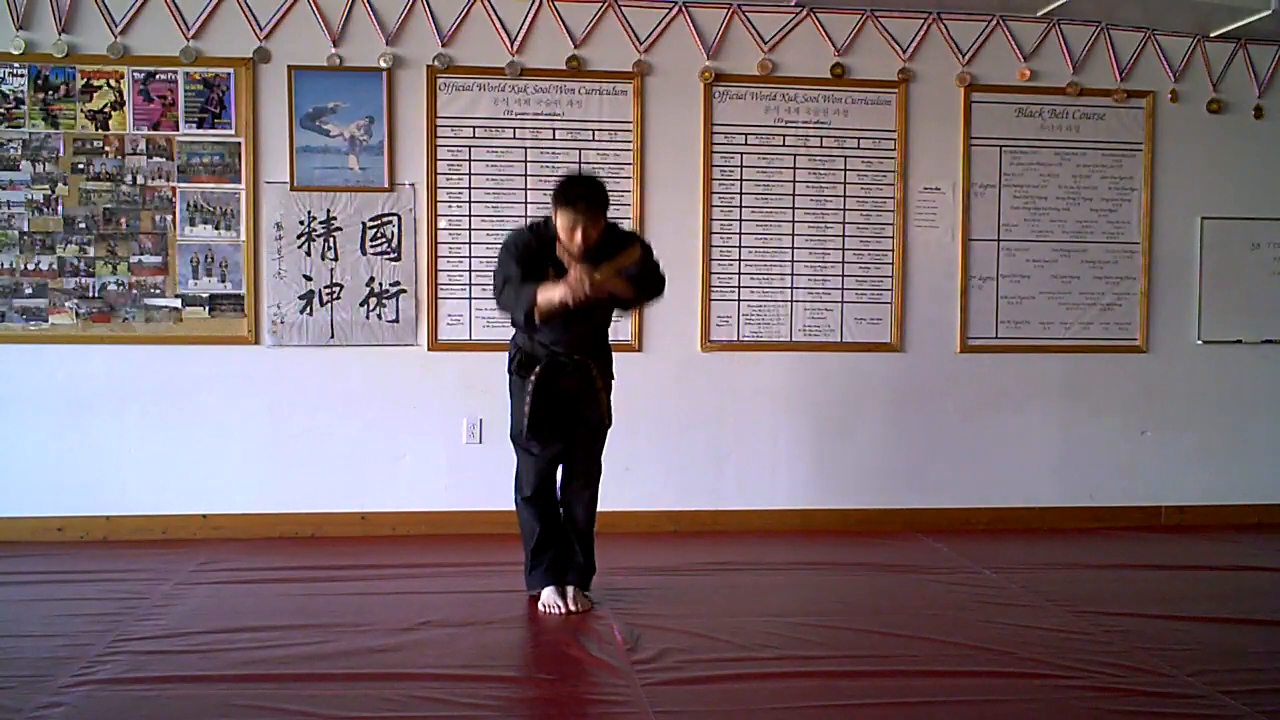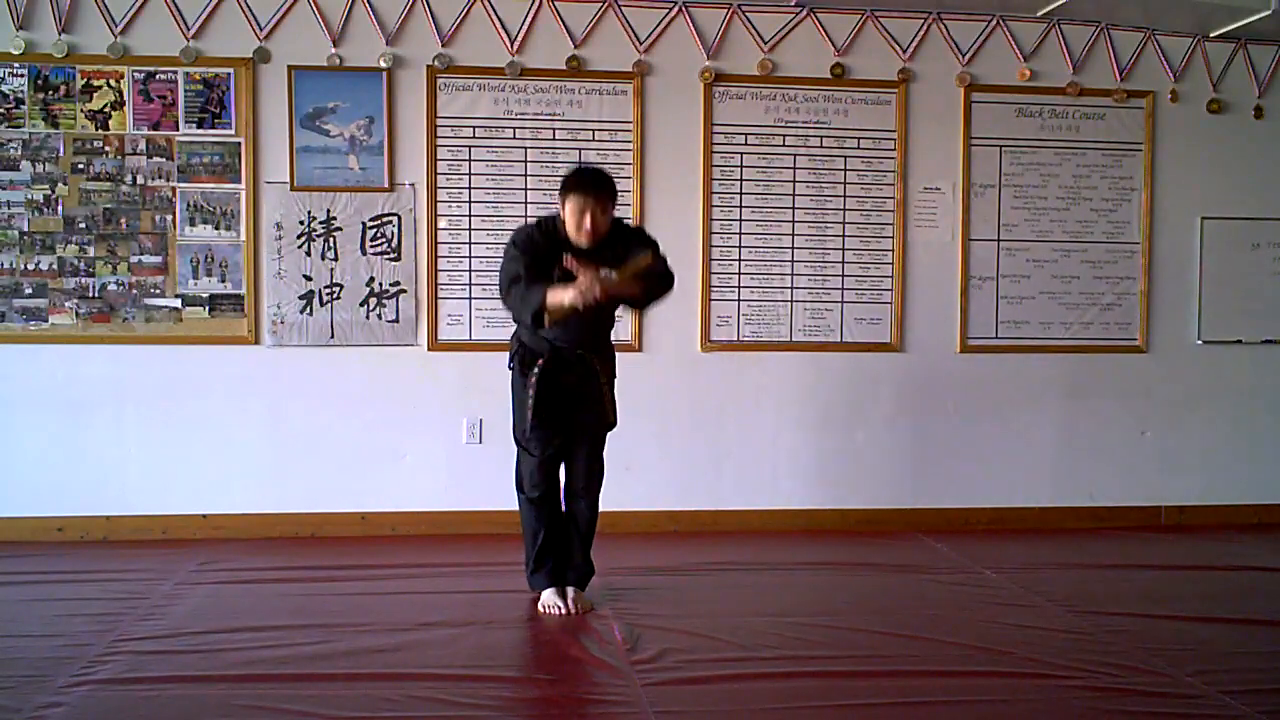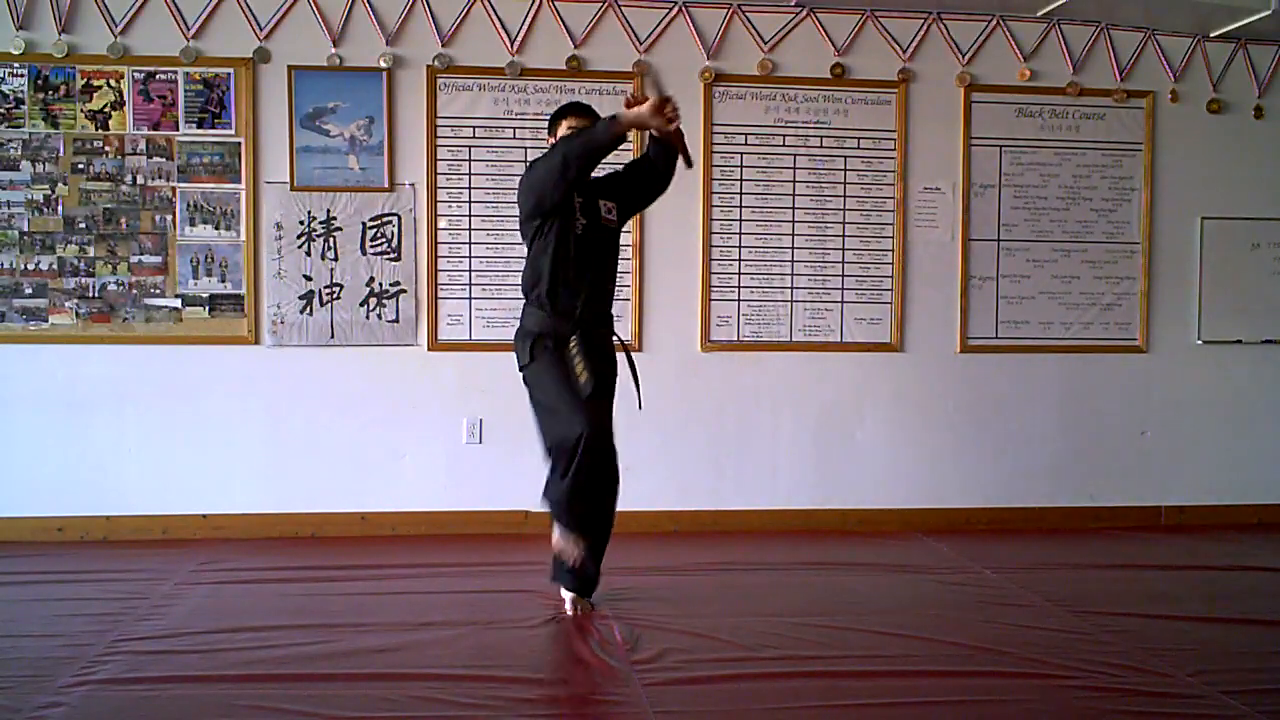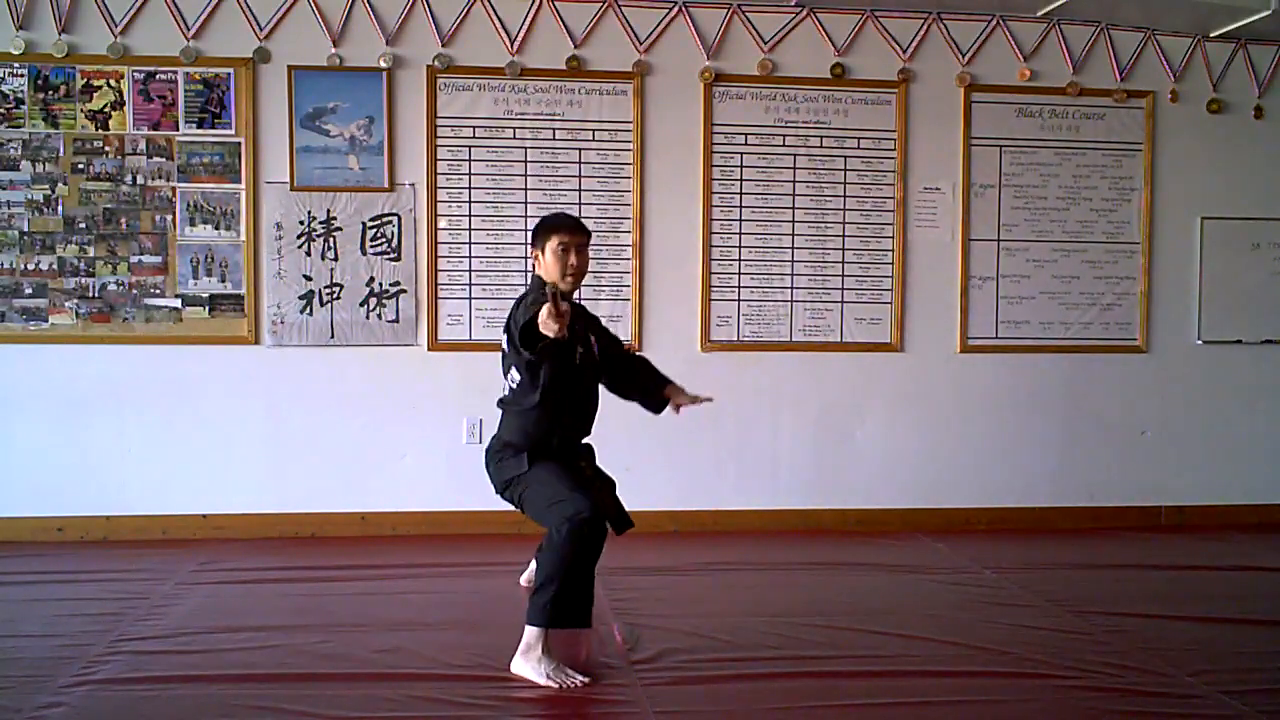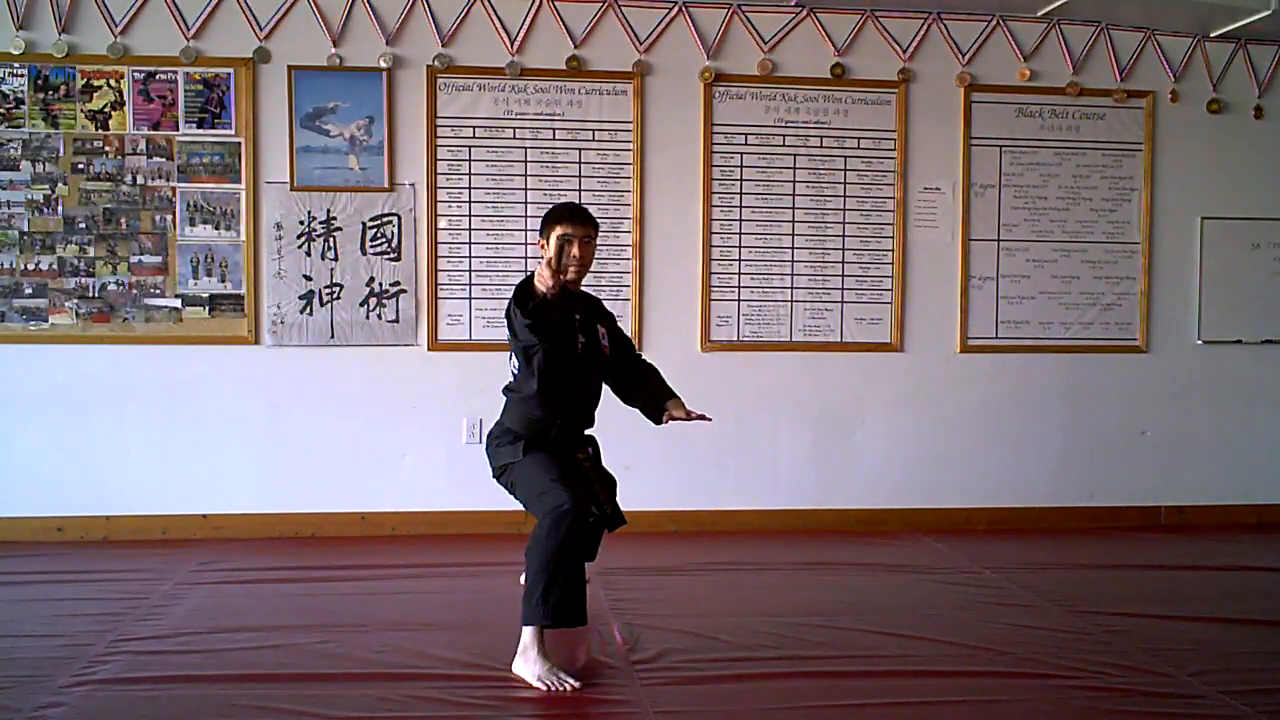
dt=1s
person 1, frame 1
left shoulder: (623, 244)
right shoulder: (525, 241)
left elbow: (651, 283)
right elbow: (508, 293)
left wrist: (600, 283)
right wrist: (554, 291)
left hip: (589, 371)
right hip: (536, 368)
left knee: (582, 476)
right knee: (536, 477)
left ankle: (575, 579)
right ankle: (546, 580)
person 1, frame 2
left shoulder: (627, 241)
right shoulder: (531, 239)
left elbow: (660, 280)
right elbow: (515, 292)
left wrist: (611, 285)
right wrist: (566, 293)
left hip: (592, 361)
right hip: (538, 359)
left knee: (585, 473)
right knee: (538, 471)
left ankle: (575, 579)
right ankle: (547, 580)
person 1, frame 3
left shoulder: (610, 195)
right shoulder: (541, 186)
left elbow: (655, 174)
right elbow: (576, 151)
left wrist: (662, 132)
right wrist: (629, 119)
left hip: (590, 344)
right hip: (547, 342)
left knee: (597, 471)
right knee: (578, 437)
left ankle: (576, 583)
right ankle: (564, 519)
person 1, frame 4
left shoulder: (580, 319)
right shoulder: (531, 311)
left elbow: (621, 365)
right elbow: (531, 333)
left wrist: (668, 393)
right wrist: (545, 330)
left hip: (561, 452)
right hip: (520, 457)
left knee: (598, 502)
right knee: (581, 518)
left ankle: (541, 570)
right ankle: (532, 651)
person 1, frame 5
left shoulder: (593, 311)
right shoulder: (534, 303)
left elbow: (627, 367)
right elbow: (530, 316)
left wrist: (667, 404)
right wrist: (542, 288)
left hip: (568, 441)
right hip: (523, 442)
left knee: (597, 497)
right knee: (565, 509)
left ankle: (539, 570)
right ankle: (530, 650)
